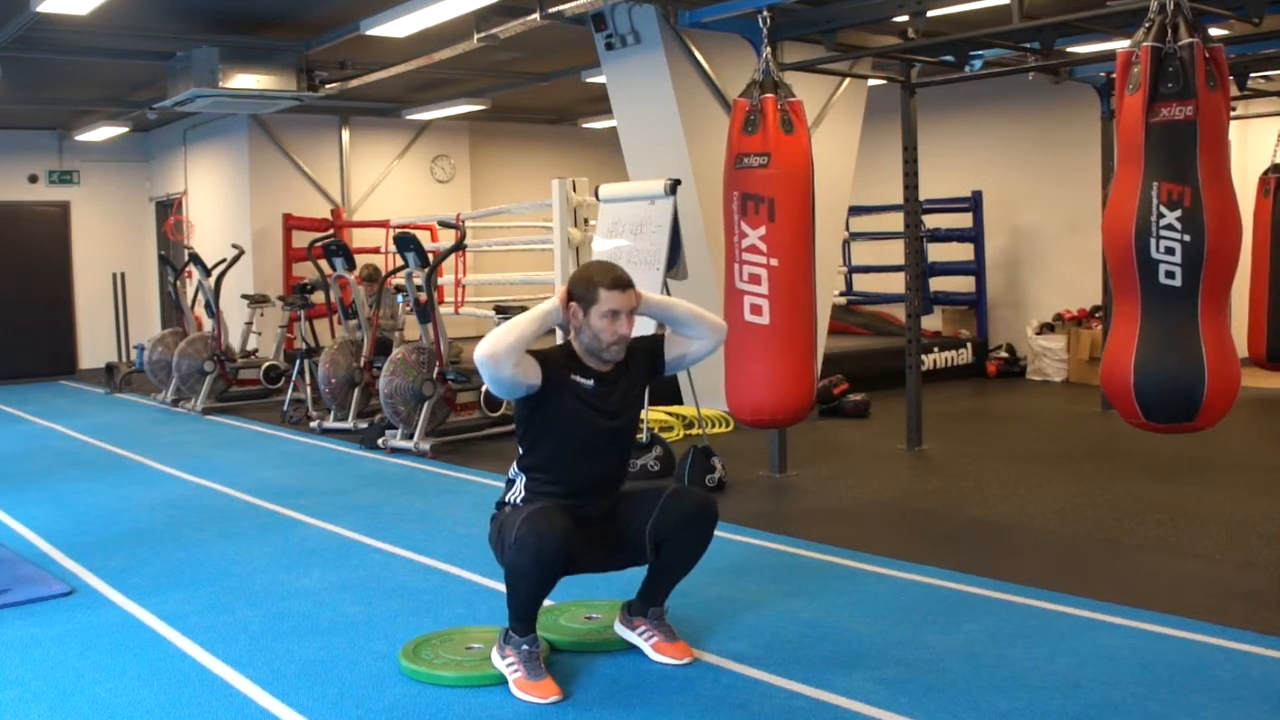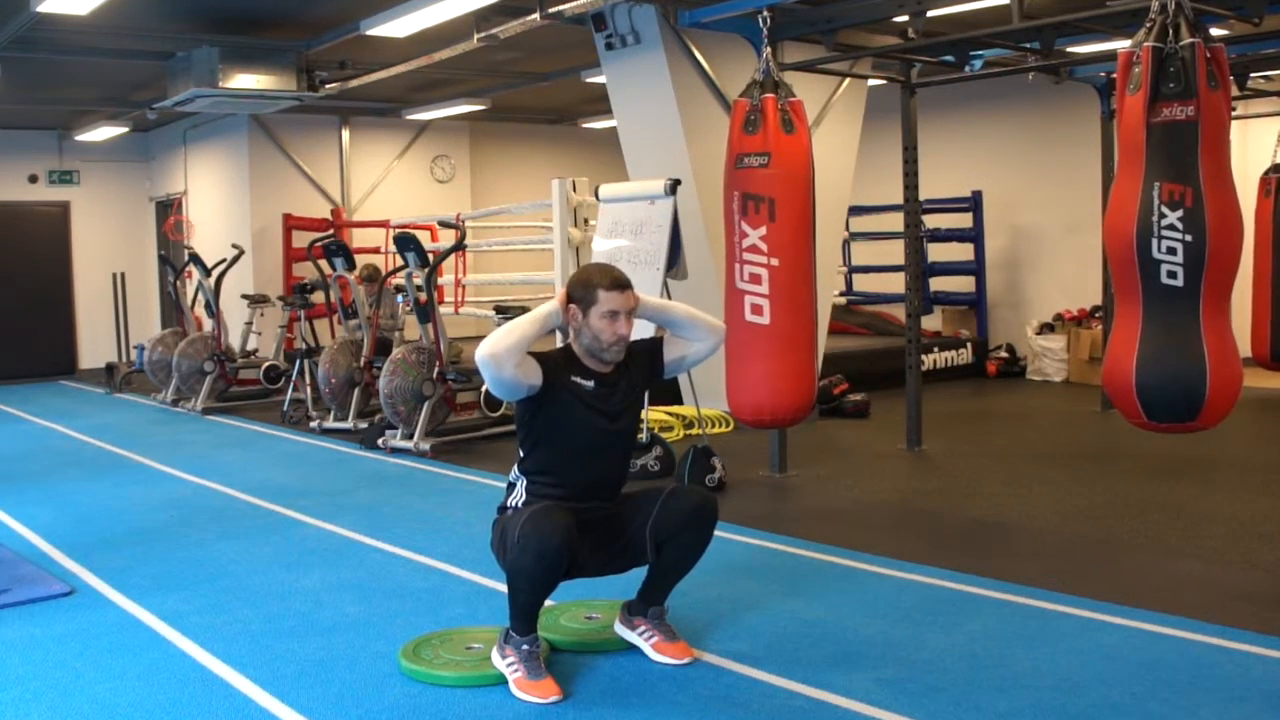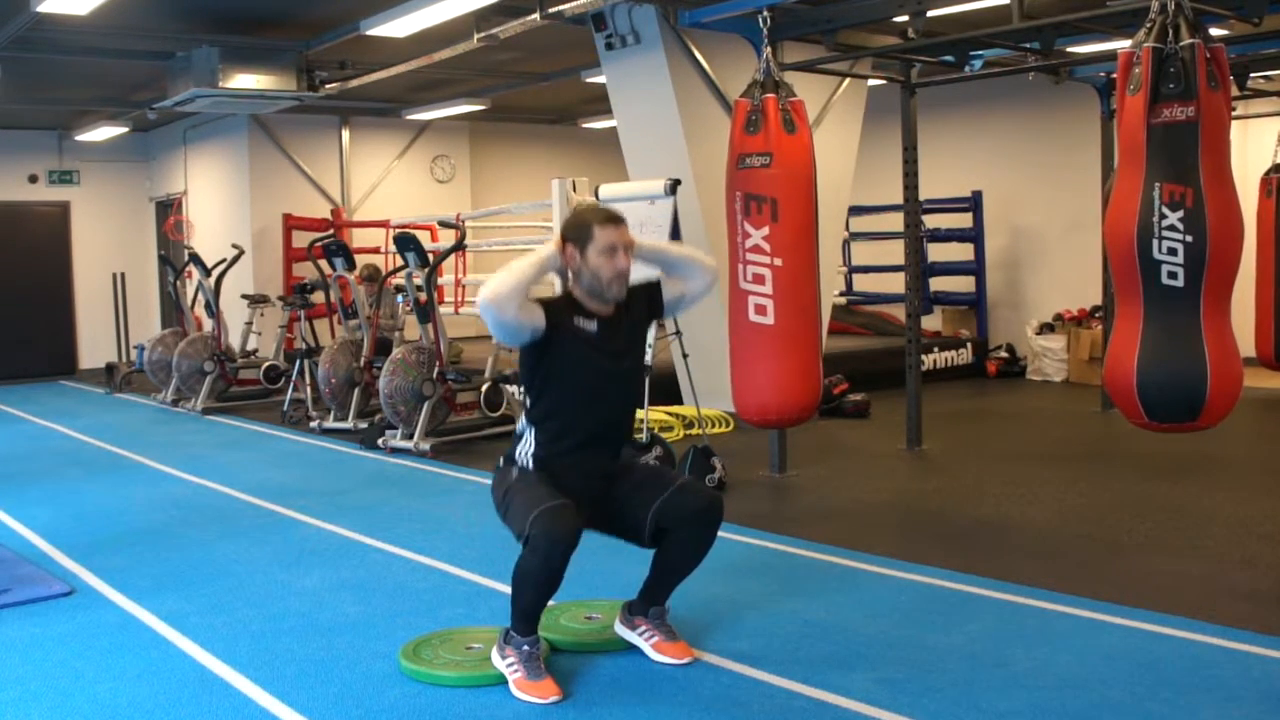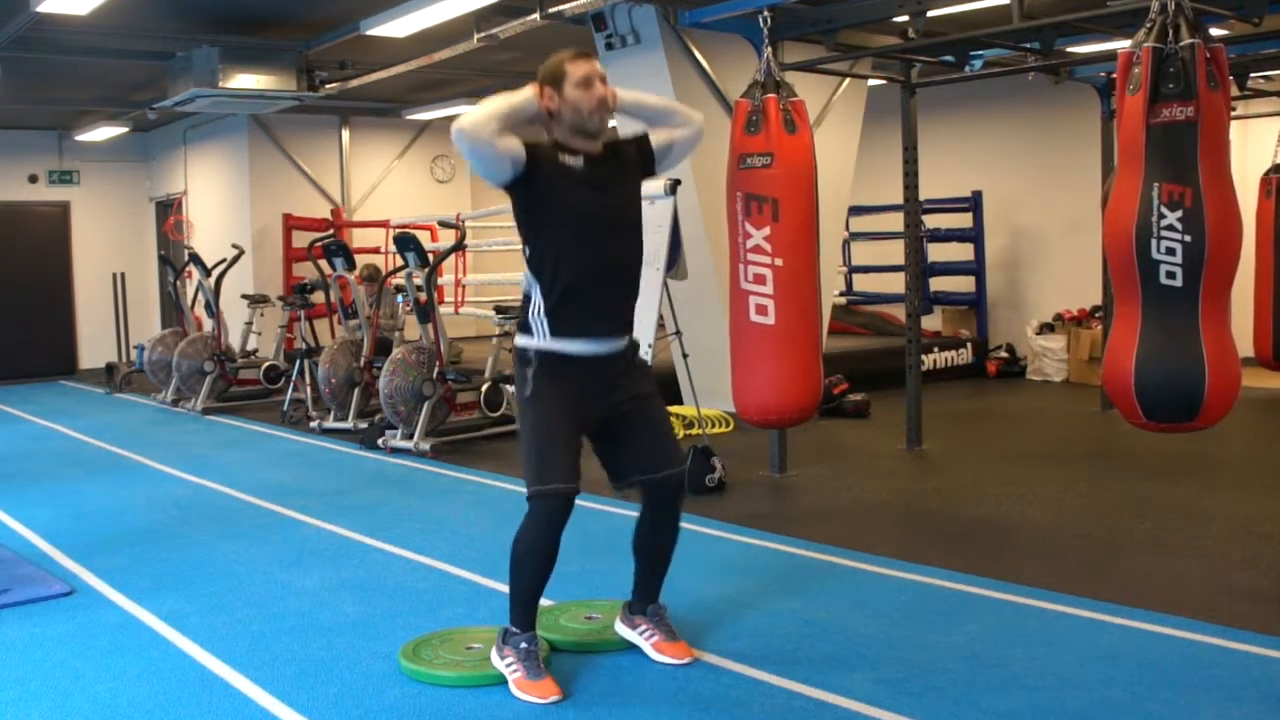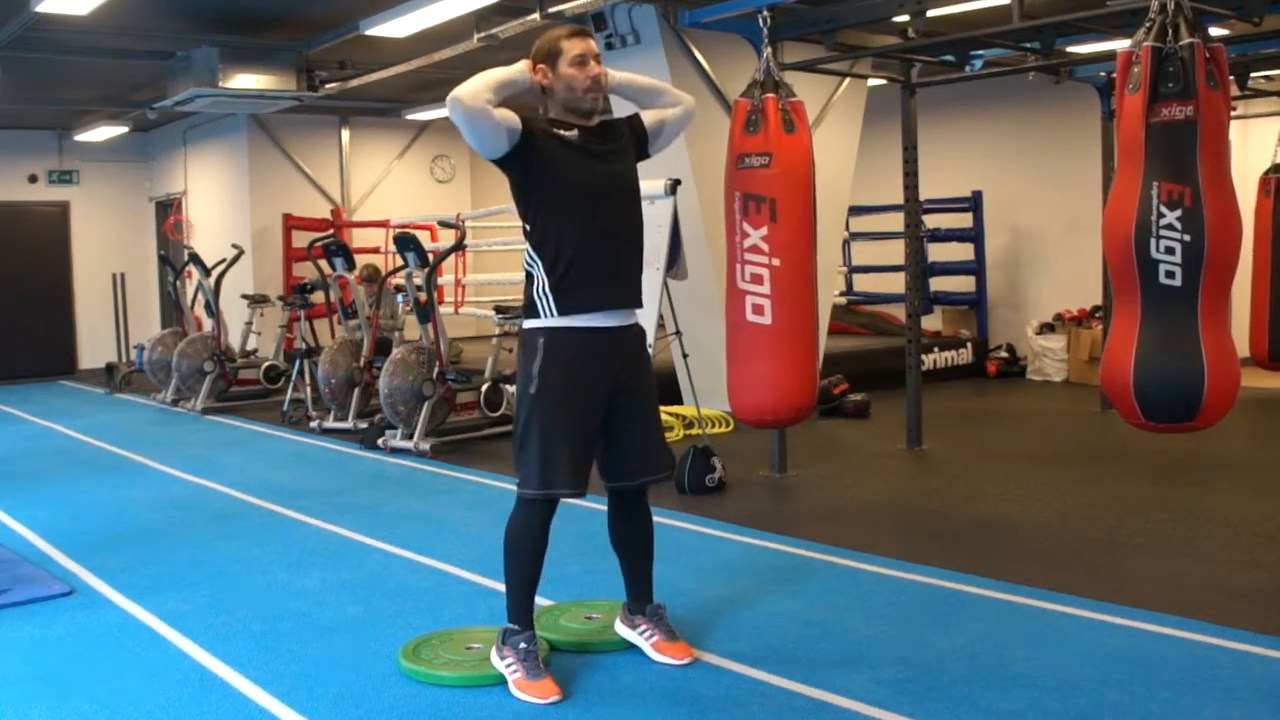
dt=0.5s
person 1, frame 1
left shoulder: (638, 358)
right shoulder: (545, 370)
left elbow: (712, 332)
right elbow: (489, 357)
left wrist: (646, 301)
right wrist: (550, 309)
left hip: (607, 518)
right hip: (532, 519)
left knee: (694, 509)
right knee: (544, 533)
left ankle: (643, 615)
right ankle: (517, 642)
person 1, frame 2
left shoulder: (638, 362)
right shoulder: (546, 373)
left elbow: (711, 334)
right elbow: (491, 357)
left wrist: (643, 304)
right wrist: (550, 310)
left hip: (608, 521)
right hip: (533, 524)
left knee: (696, 508)
right knee: (548, 532)
left ankle: (642, 615)
right ankle: (518, 643)
person 1, frame 3
left shoulder: (636, 306)
right shoulder: (549, 321)
left elbow: (704, 273)
right elbow: (493, 303)
left wrist: (639, 245)
right wrist: (547, 255)
left hip: (608, 475)
right hip: (536, 477)
left knee: (700, 507)
right knee: (557, 530)
left ankle: (644, 614)
right ankle: (518, 642)
person 1, frame 4
left shoulder: (627, 157)
right shoulder: (535, 164)
left elbow: (693, 124)
right elbow: (468, 133)
left wrist: (621, 99)
right wrist: (526, 98)
left hip: (620, 358)
right hip: (553, 360)
left knee: (666, 486)
right knee: (552, 498)
left ankle: (642, 613)
right ankle: (516, 639)
person 1, frame 5
left shoulder: (620, 136)
right shoulder: (530, 140)
left elbow: (682, 104)
right elbow: (463, 103)
left wrist: (615, 80)
right wrist: (520, 73)
left hip: (625, 335)
right hip: (560, 338)
left knee: (632, 485)
right knee: (541, 491)
left ankle: (639, 611)
right ankle: (516, 639)
